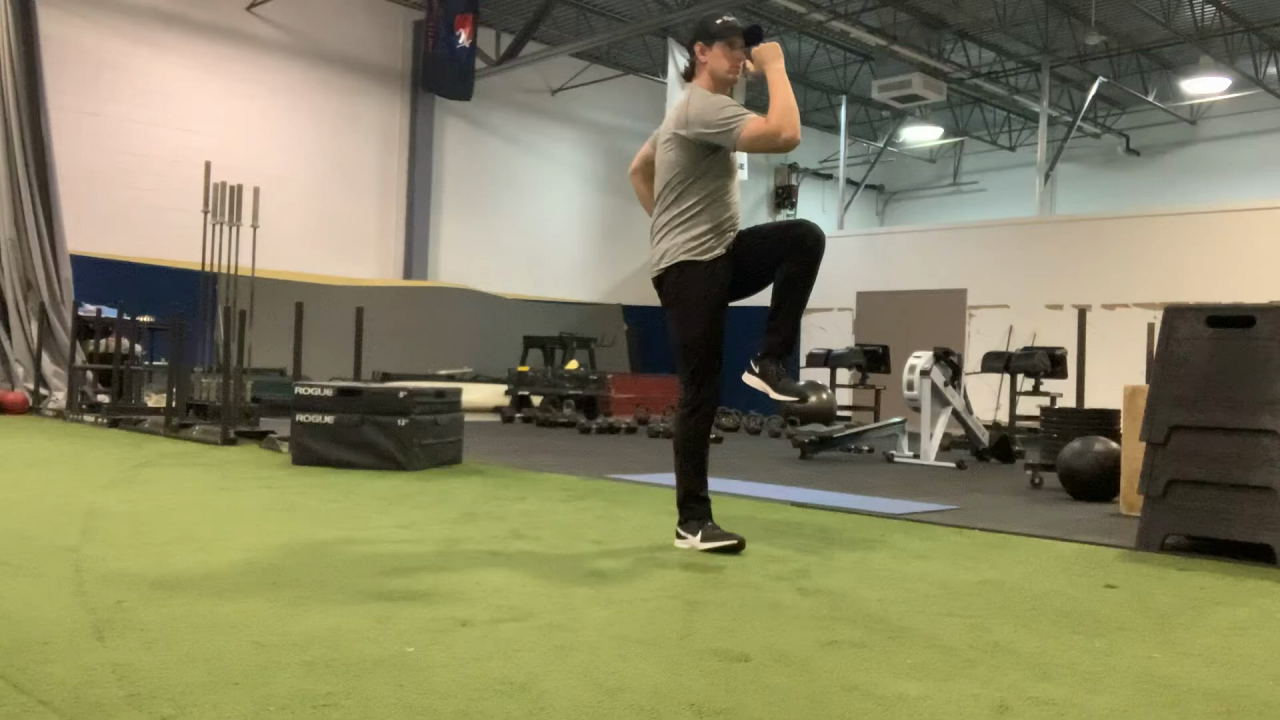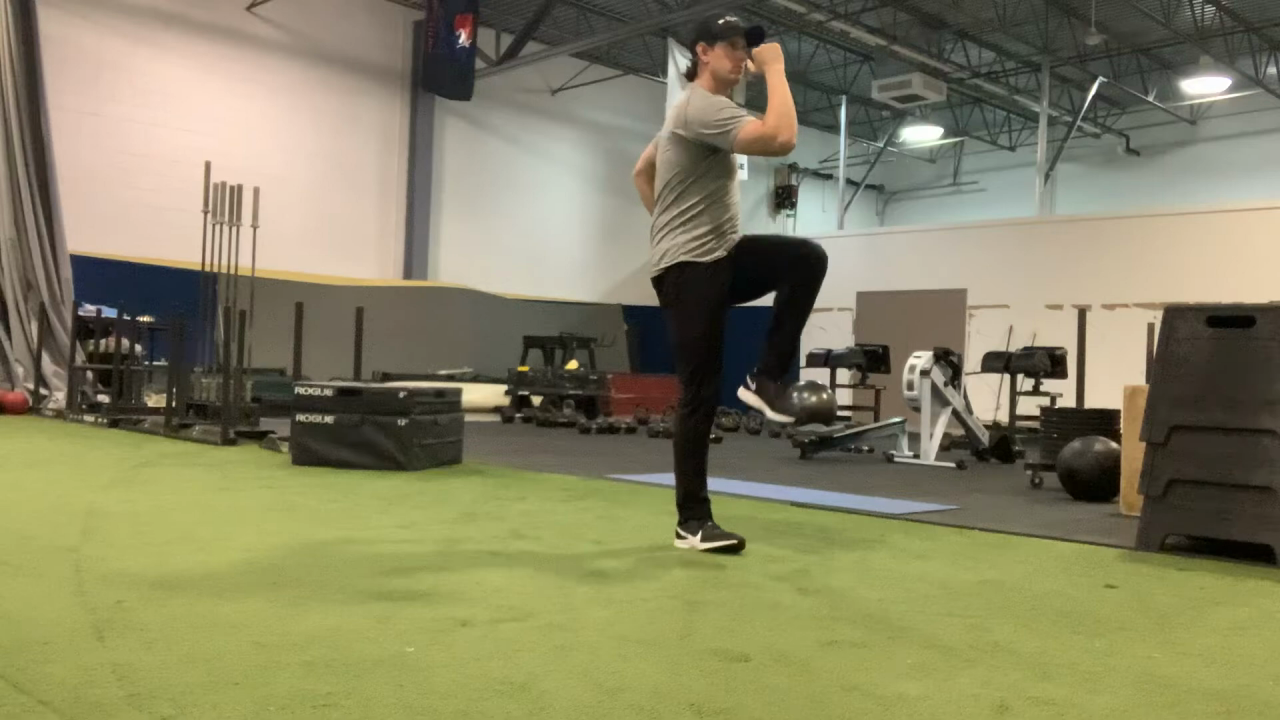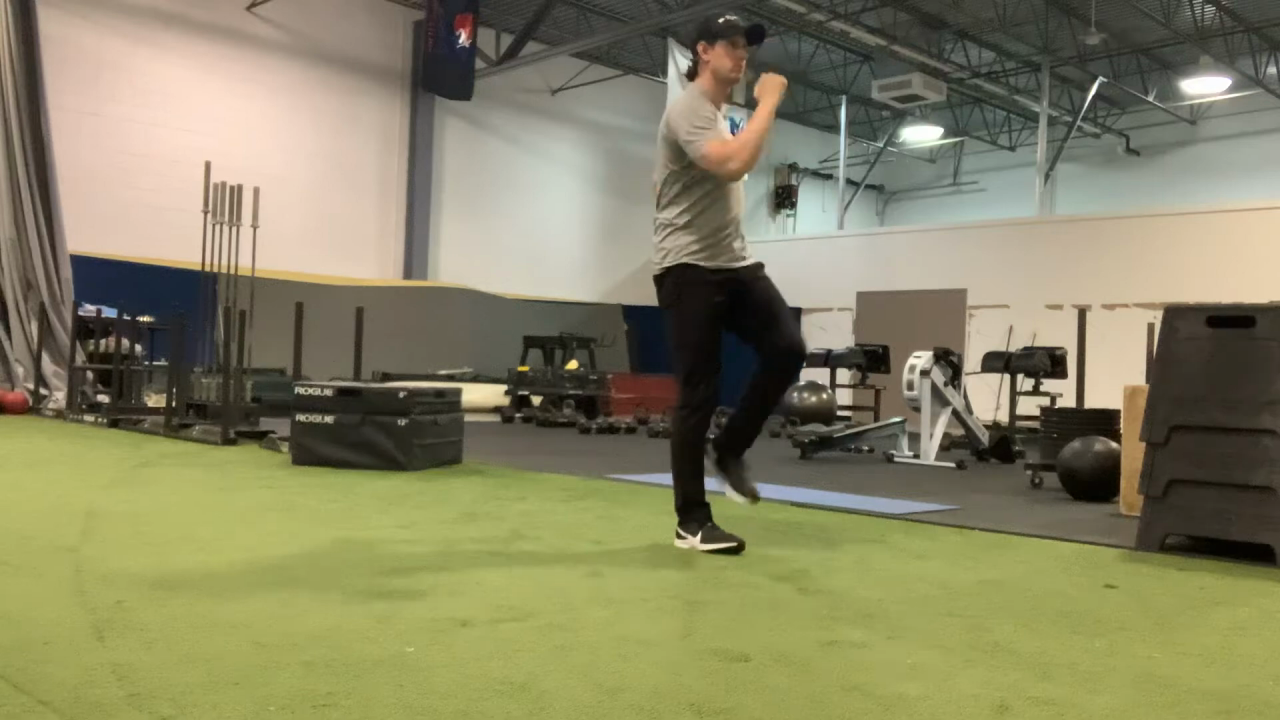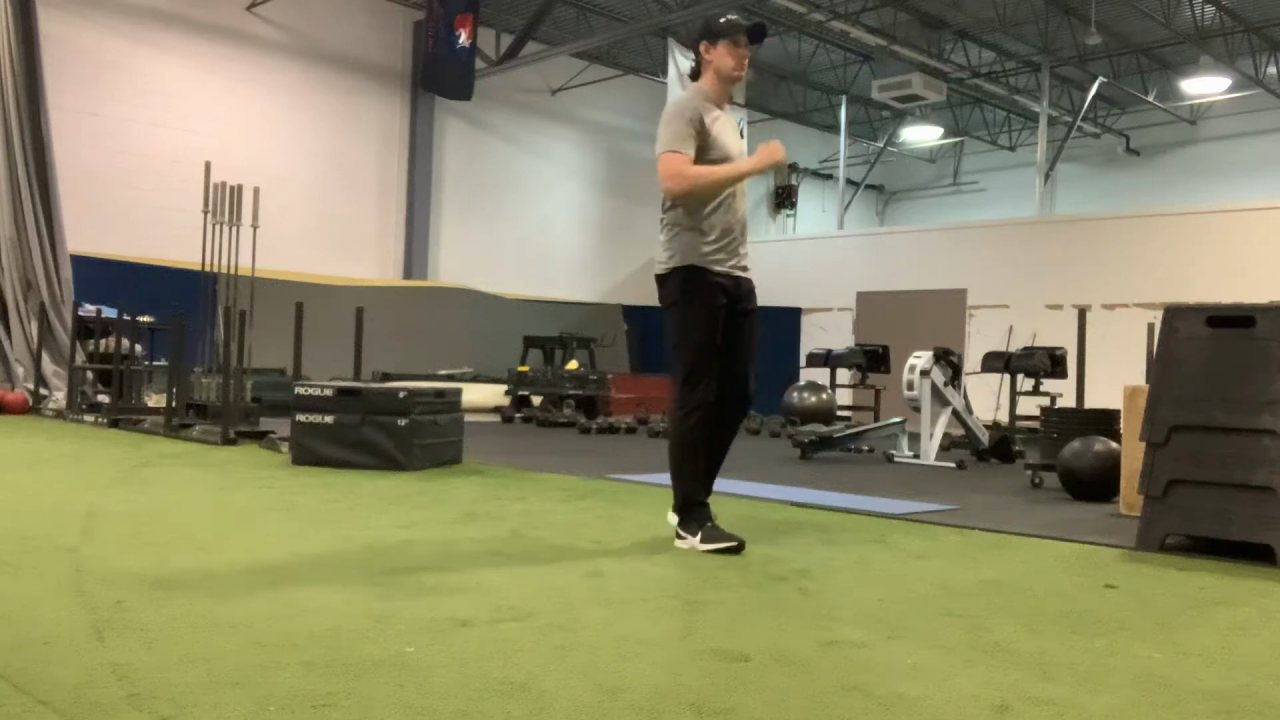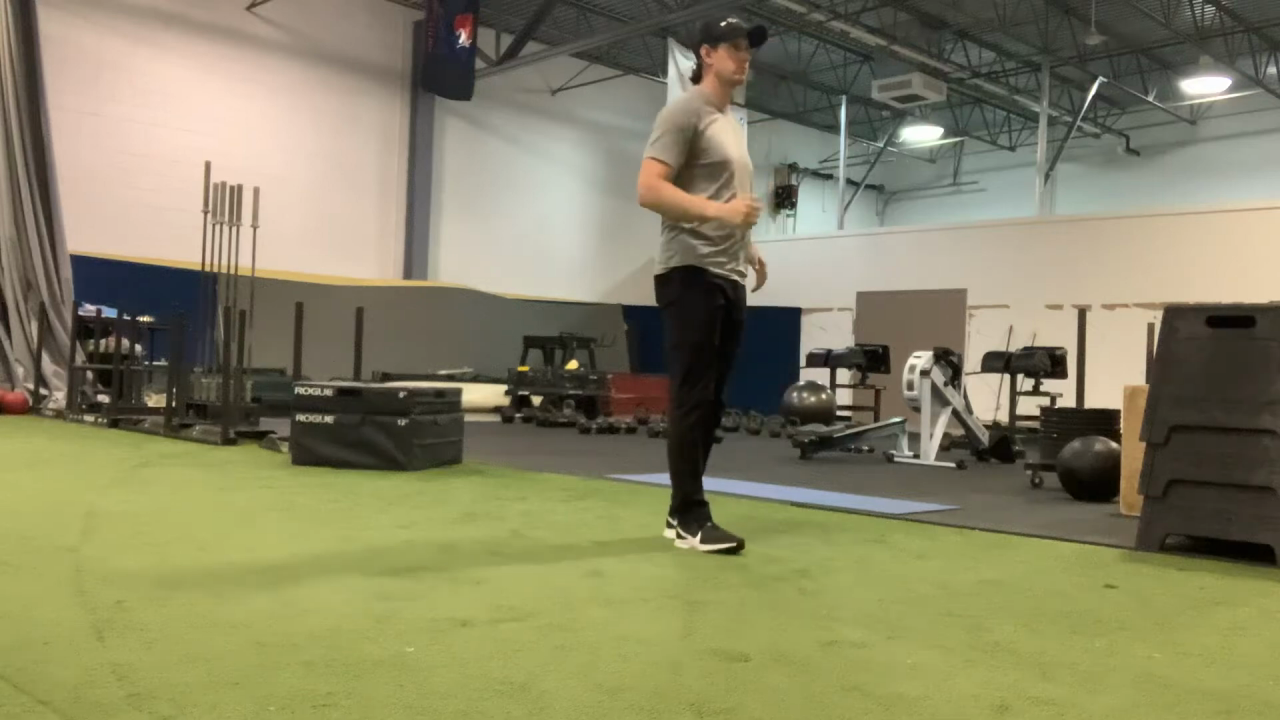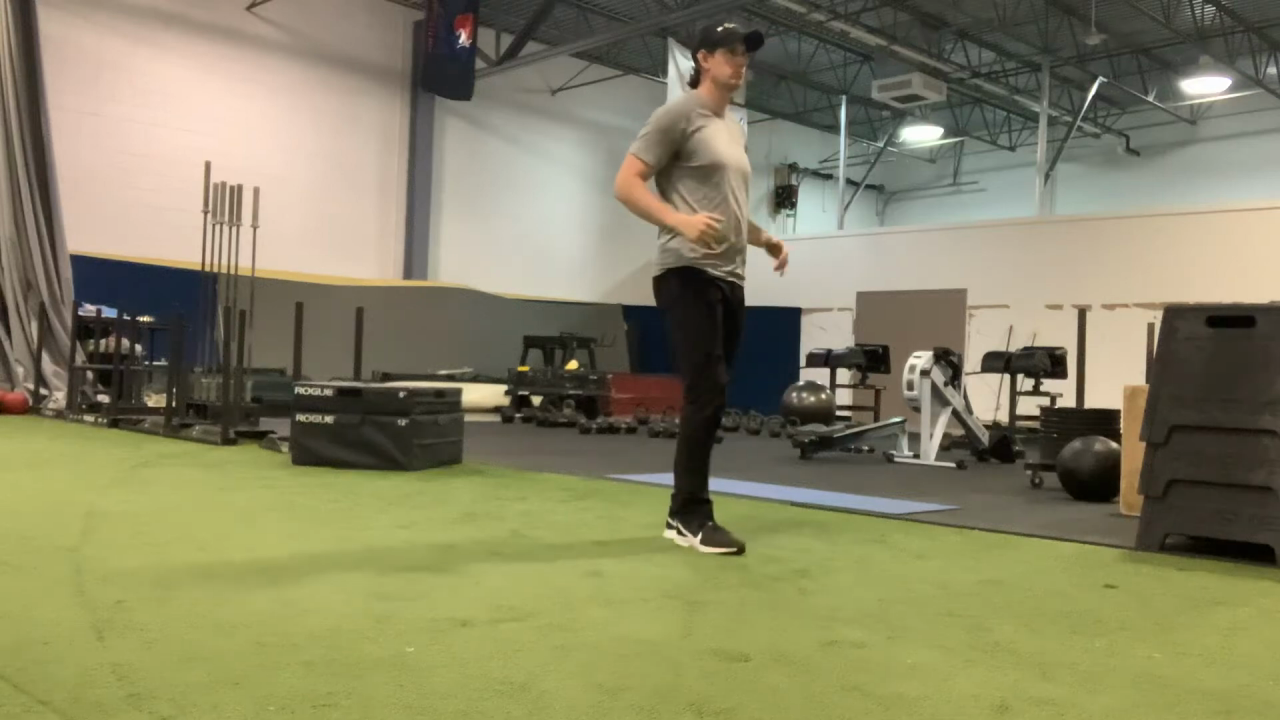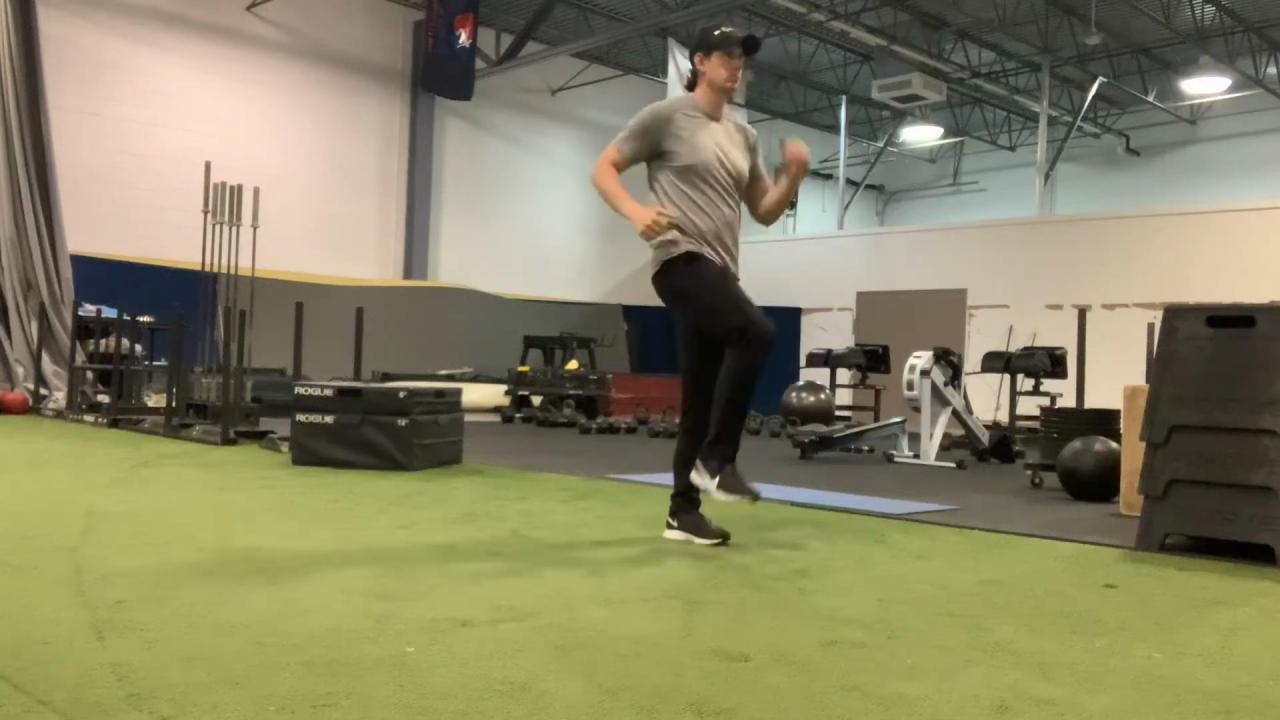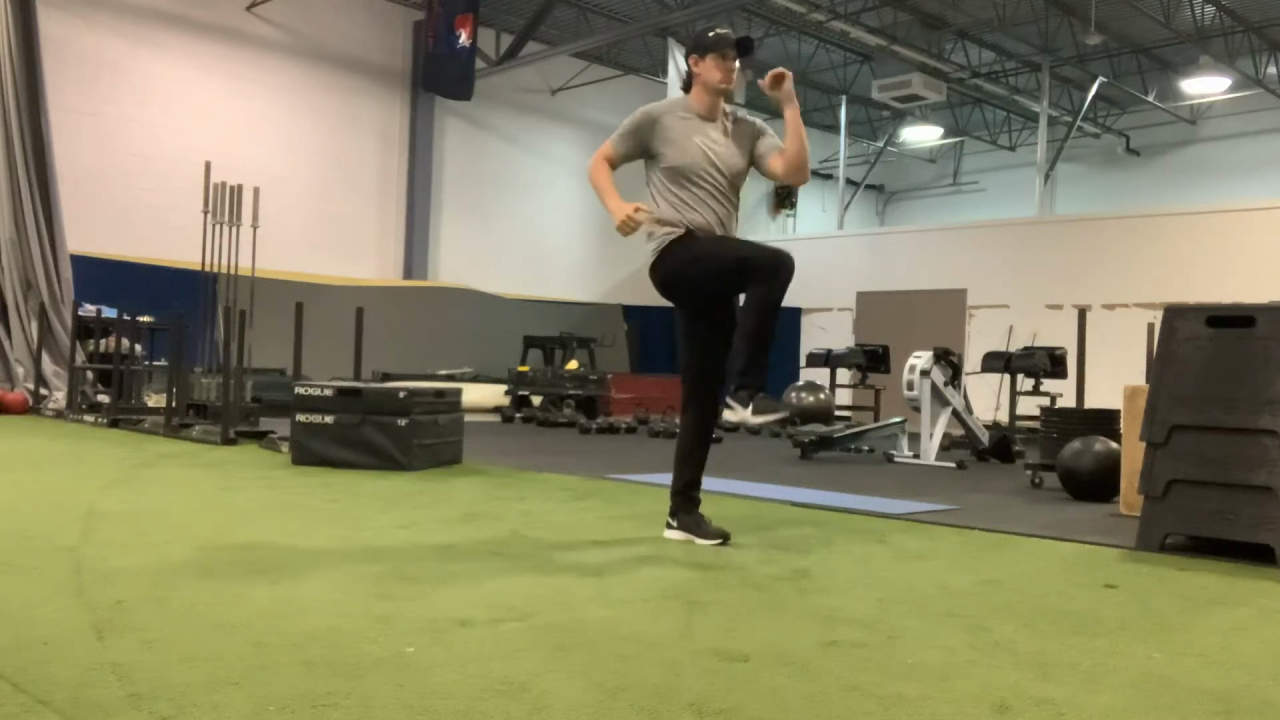
dt=0.2s
person 1, frame 1
left shoulder: (696, 109)
right shoulder: (704, 107)
left elbow: (638, 170)
right elbow: (786, 135)
left wrist: (667, 221)
right wrist: (775, 69)
left hip: (721, 254)
right hip: (689, 266)
left knee: (805, 237)
right knee: (701, 393)
left ankle: (769, 362)
right ankle: (693, 520)
person 1, frame 2
left shoulder: (699, 109)
right shoulder: (702, 107)
left elbow: (641, 171)
right elbow: (781, 139)
left wrist: (669, 222)
right wrist: (775, 70)
left hip: (723, 256)
right hip: (688, 267)
left knee: (808, 258)
right knee: (701, 394)
left ankle: (767, 376)
right ankle: (692, 520)
person 1, frame 3
left shoulder: (713, 114)
right shoulder: (690, 109)
right elbow: (732, 164)
right wrist: (769, 102)
left hip: (731, 263)
right hip: (689, 270)
left knee: (788, 348)
right knee: (698, 396)
left ankle: (727, 452)
right ankle: (691, 521)
person 1, frame 4
left shoulder: (726, 120)
right shoulder: (686, 109)
right elbow: (676, 183)
right wrist: (751, 164)
left hip: (734, 274)
right hip: (692, 274)
left knee: (737, 396)
right knee: (697, 397)
left ankle: (692, 501)
right ankle: (691, 519)
person 1, frame 5
left shoulder: (731, 125)
right shoulder: (684, 113)
right elbow: (649, 190)
left wrist: (748, 247)
right wrist: (719, 209)
left hip: (728, 278)
right hip: (690, 274)
left knee: (712, 400)
right knee: (692, 398)
left ankle: (683, 508)
right ankle: (690, 517)
person 1, frame 6
left shoulder: (735, 131)
right shoulder: (677, 116)
right elbow: (626, 184)
left wrist: (765, 239)
right wrist: (680, 222)
left hip: (728, 279)
right hip: (688, 274)
left knee: (712, 396)
right knee: (706, 391)
left ankle: (682, 511)
right ankle: (694, 515)
person 1, frame 7
left shoulder: (742, 136)
right shoulder: (665, 117)
left elbow: (764, 210)
right elbow: (603, 168)
left wrist: (793, 176)
right wrist: (635, 211)
left hip: (720, 273)
right hip: (682, 262)
left knee: (702, 393)
right knee: (756, 333)
left ankle: (684, 510)
right ankle: (715, 462)
person 1, frame 8
left shoulder: (747, 130)
right shoulder: (657, 118)
left elbow: (796, 175)
right elbow: (600, 161)
left wrist: (790, 104)
right wrist: (616, 206)
left hip: (717, 268)
right hip: (677, 255)
left knee: (702, 395)
right knee: (774, 264)
left ankle: (683, 510)
right ankle: (744, 393)
